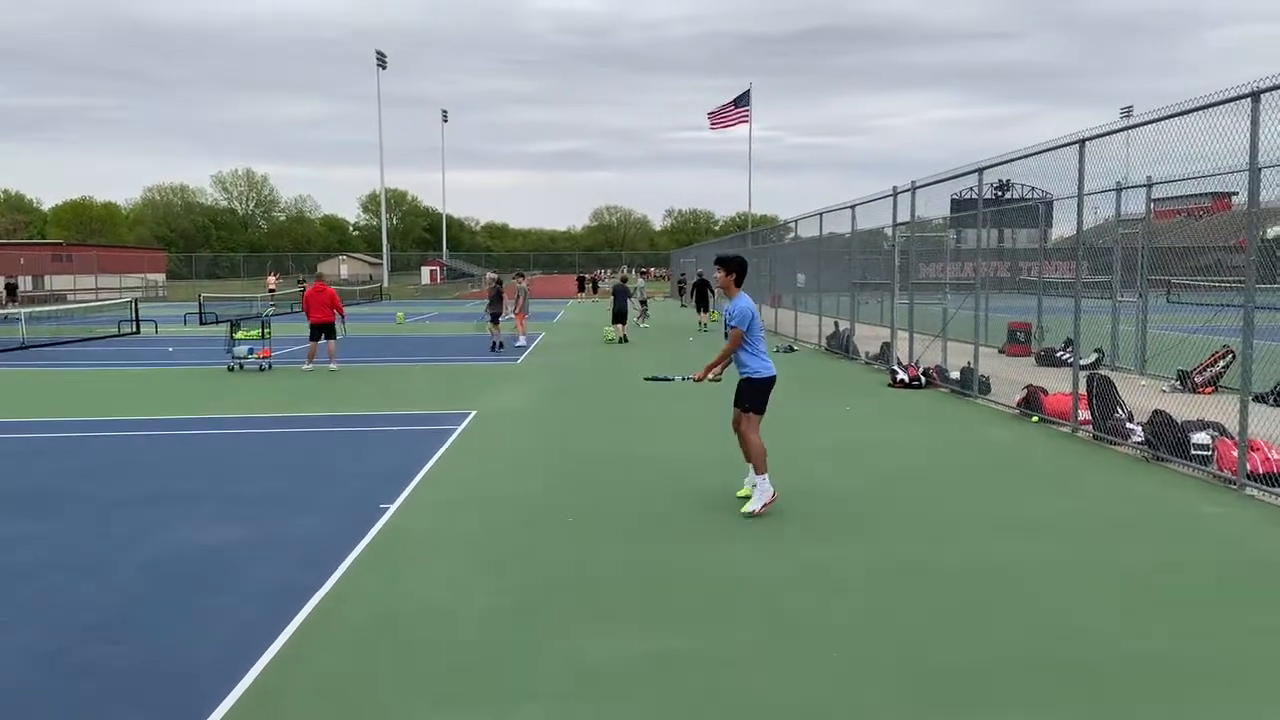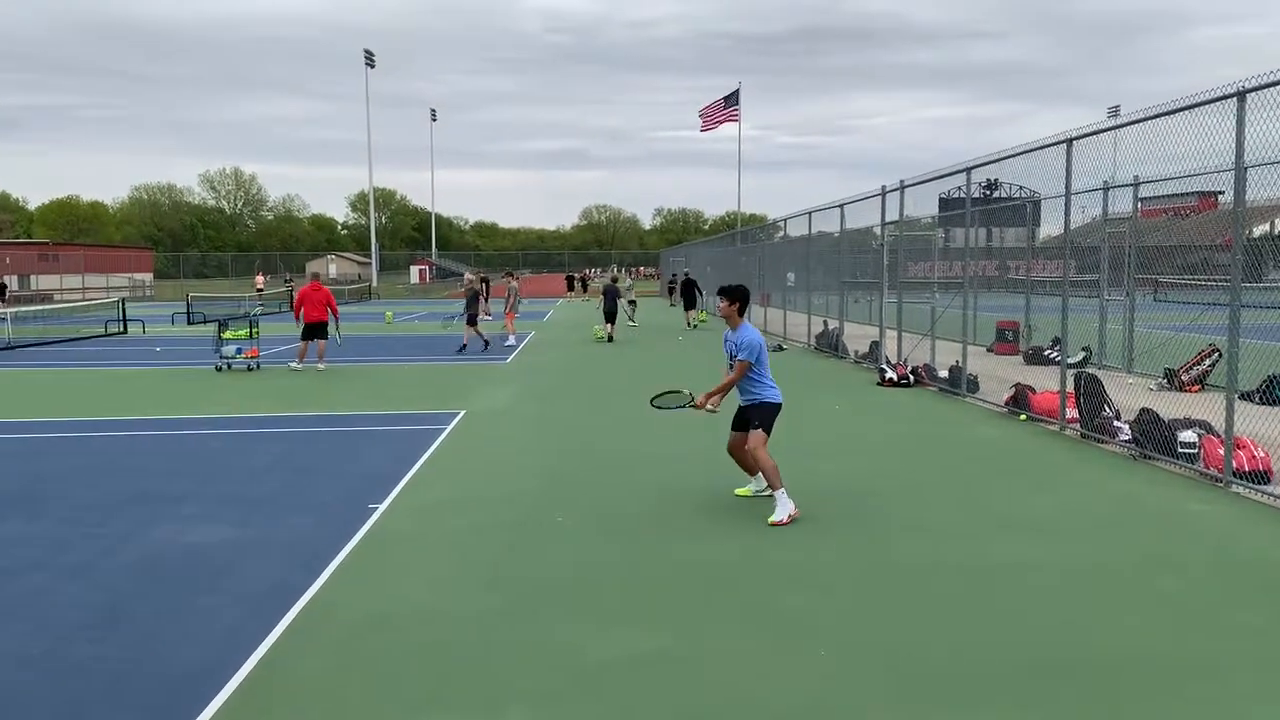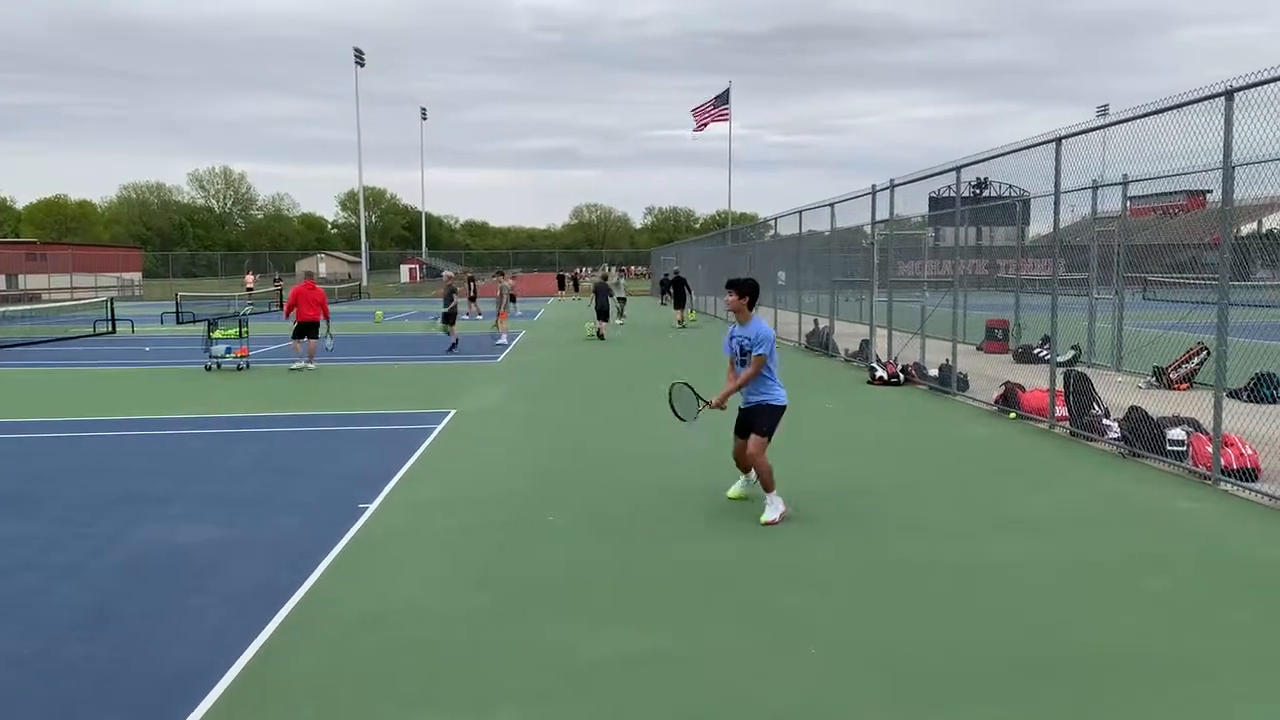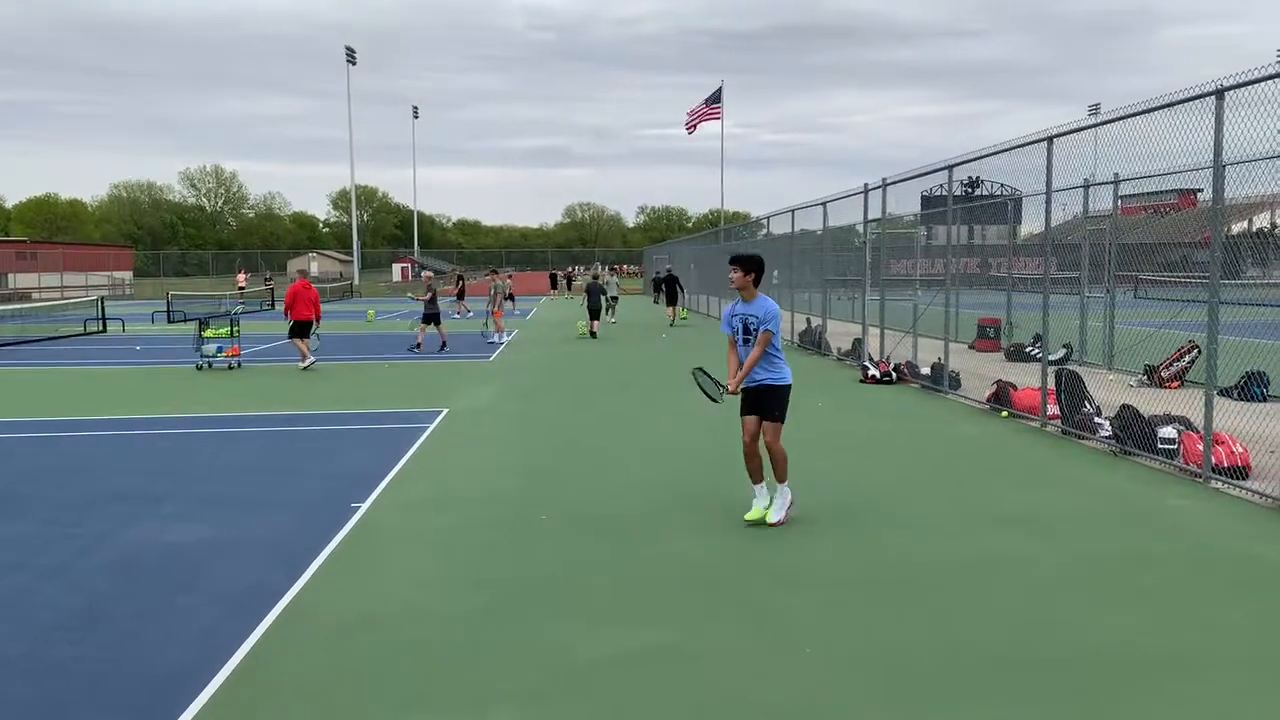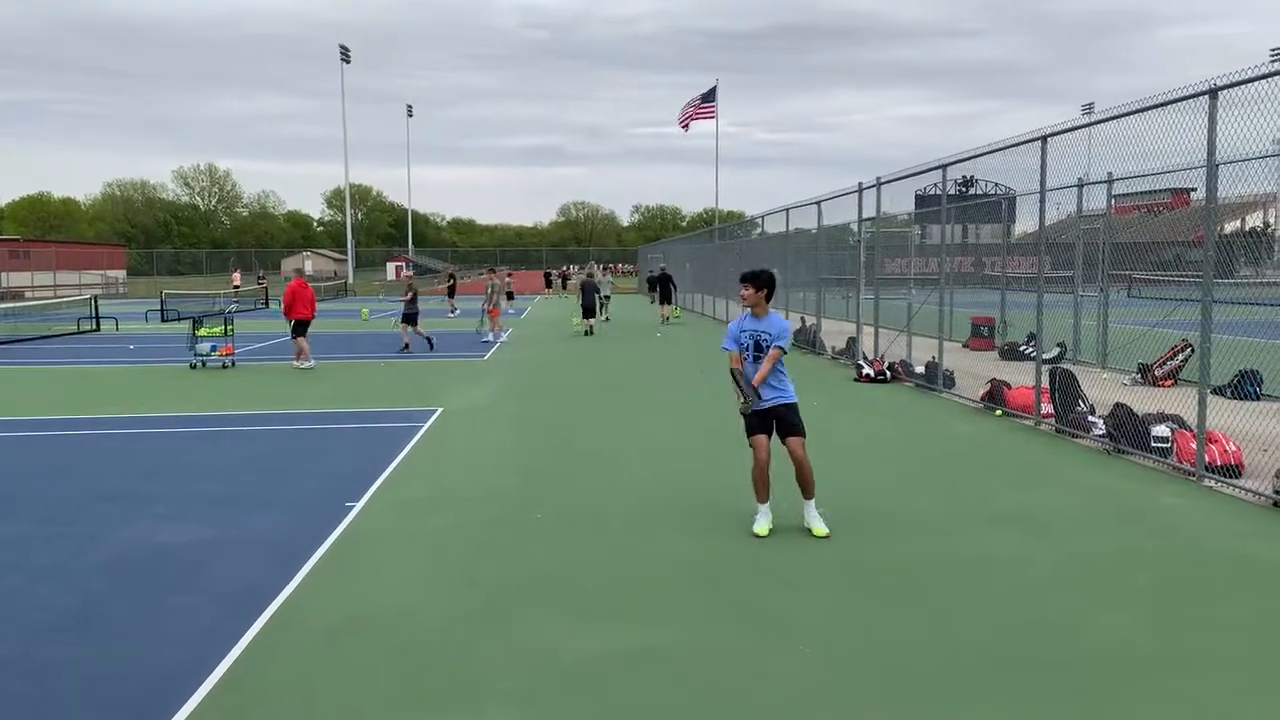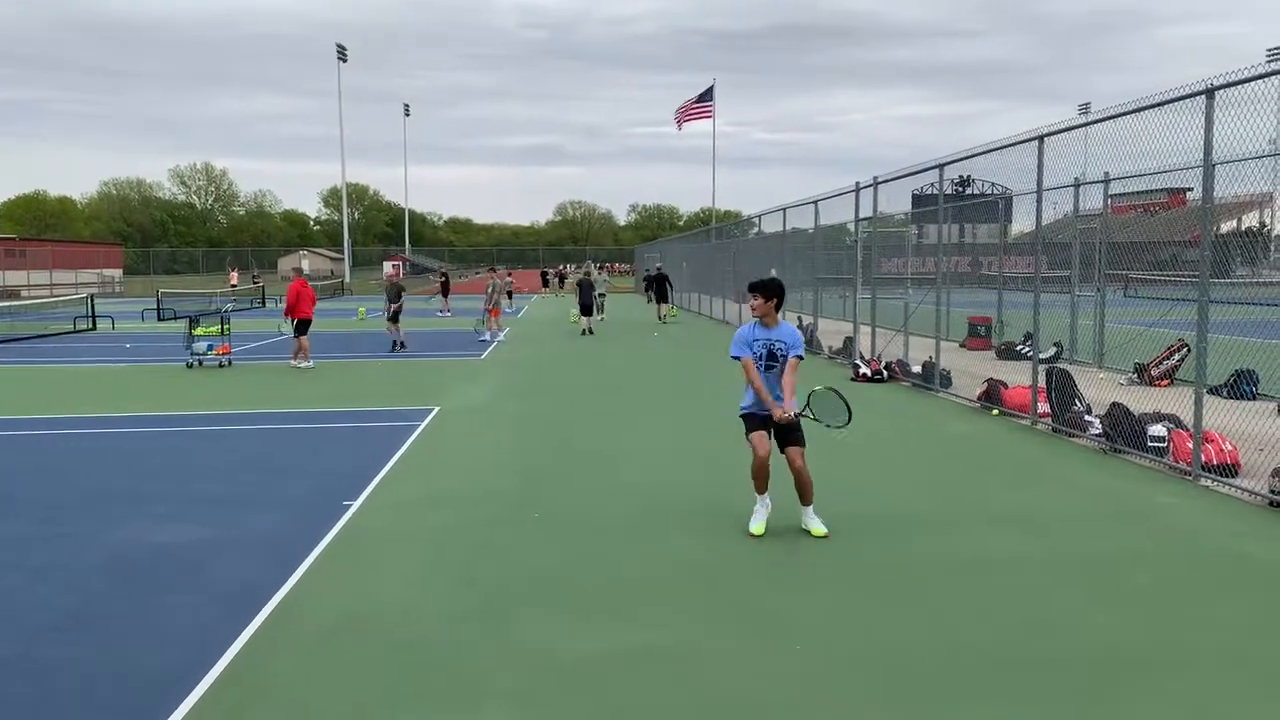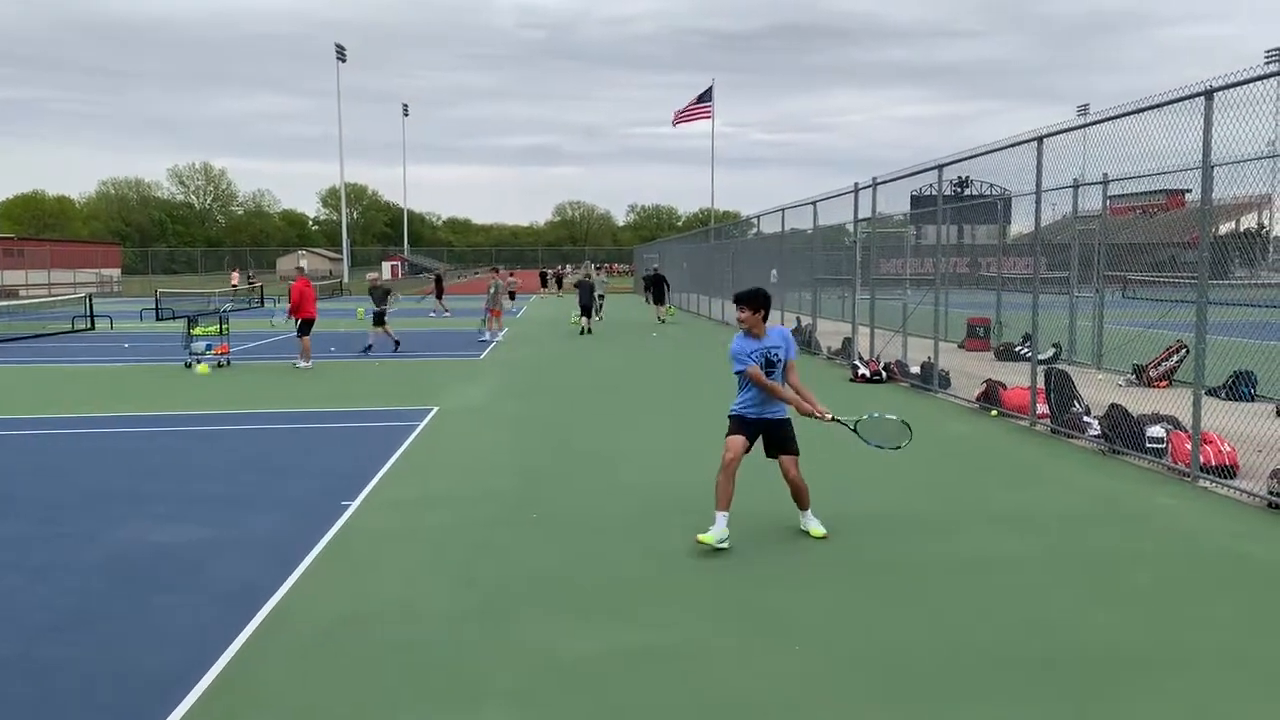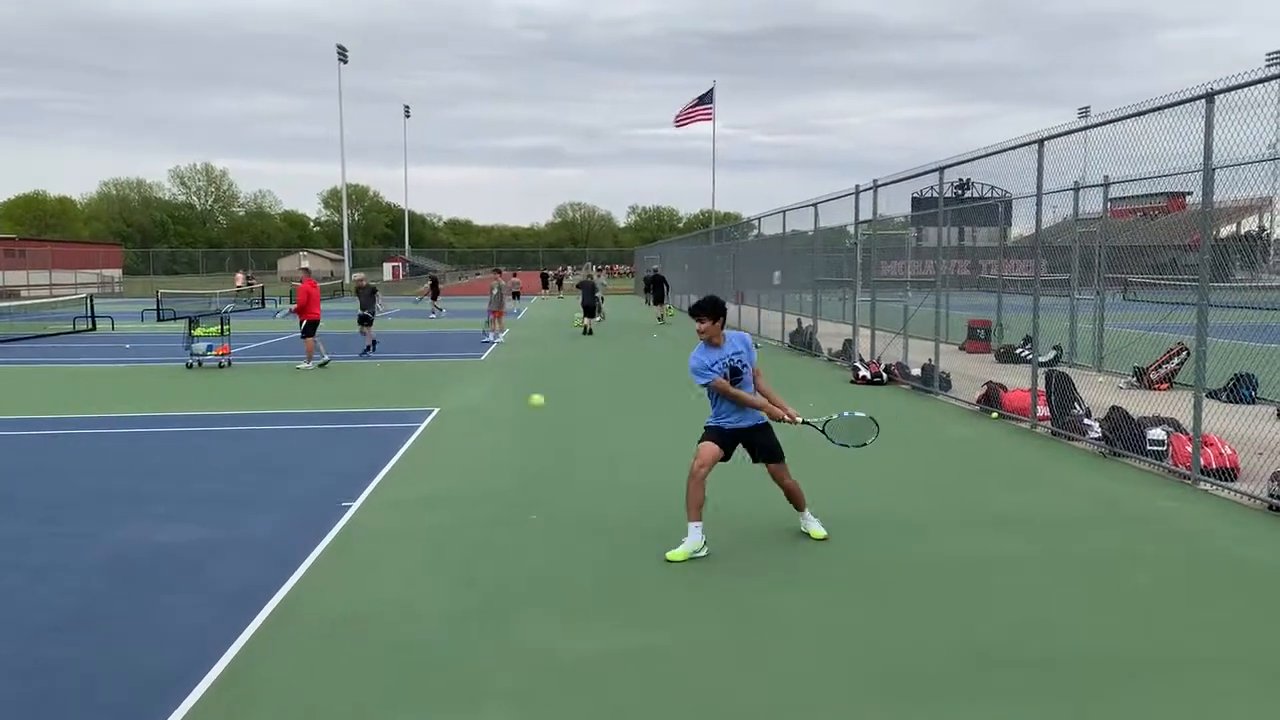
dt=0.2s
person 1, frame 1
left shoulder: (742, 306)
right shoulder: (731, 305)
left elbow: (732, 345)
left wrist: (707, 369)
right wrist: (720, 368)
left hip: (758, 375)
right hip: (748, 374)
left knee: (749, 429)
right knee: (738, 425)
left ankle: (764, 488)
right ankle: (755, 478)
person 1, frame 2
left shoulder: (750, 338)
right shoulder: (728, 334)
left elbow: (737, 376)
right elbow: (732, 372)
left wrist: (708, 395)
right wrist: (718, 398)
left hip: (766, 400)
right hip: (748, 400)
left knee: (755, 447)
right knee: (734, 447)
left ankle: (784, 503)
right ankle: (760, 483)
person 1, frame 3
left shoulder: (763, 331)
right shoulder: (732, 332)
left elbow: (753, 371)
right elbow: (733, 368)
left wrist: (724, 395)
right wrist: (725, 396)
left hip: (771, 401)
right hip: (749, 401)
left knee: (755, 452)
right knee: (739, 453)
left ankle: (774, 502)
right ankle: (748, 478)
person 1, frame 4
left shoulder: (769, 308)
right shoulder: (731, 311)
left elbow: (759, 349)
right elbow: (733, 348)
left wrist: (738, 379)
right wrist: (732, 379)
left hip: (775, 381)
right hip: (750, 384)
left knee: (771, 440)
right knee: (748, 441)
left ankle: (783, 494)
right ankle: (761, 497)
person 1, frame 5
left shoulder: (782, 326)
right shoulder: (736, 327)
left elbow: (769, 364)
right elbow: (736, 365)
left hip: (782, 400)
right hip: (755, 404)
left knee: (799, 456)
right knee: (761, 459)
left ankle: (810, 513)
right ankle: (763, 513)
person 1, frame 6
left shoulder: (793, 335)
right shoulder: (743, 335)
left elbow: (790, 374)
right elbow: (753, 375)
left wrist: (788, 404)
right wrist: (771, 406)
left hip: (786, 409)
right hip: (755, 408)
left knee: (798, 465)
right knee: (762, 454)
left ankle: (808, 515)
right ankle: (762, 504)
person 1, frame 7
left shoulder: (783, 335)
right shoulder: (738, 347)
left elbow: (791, 376)
right elbow: (765, 384)
left wrist: (815, 404)
right wrist: (800, 405)
left hip: (777, 416)
right hip: (744, 414)
left knee: (792, 475)
right knee: (729, 459)
left ankle: (807, 517)
right ankle: (720, 528)
person 1, frame 8
left shoulder: (742, 340)
right shoulder: (699, 360)
left elbow: (757, 379)
right elbow: (730, 393)
left wrist: (782, 407)
right wrist: (768, 408)
left hip: (755, 422)
right hip: (721, 424)
left knee: (784, 479)
right knee: (697, 469)
left ankle: (806, 518)
right ankle: (695, 539)
